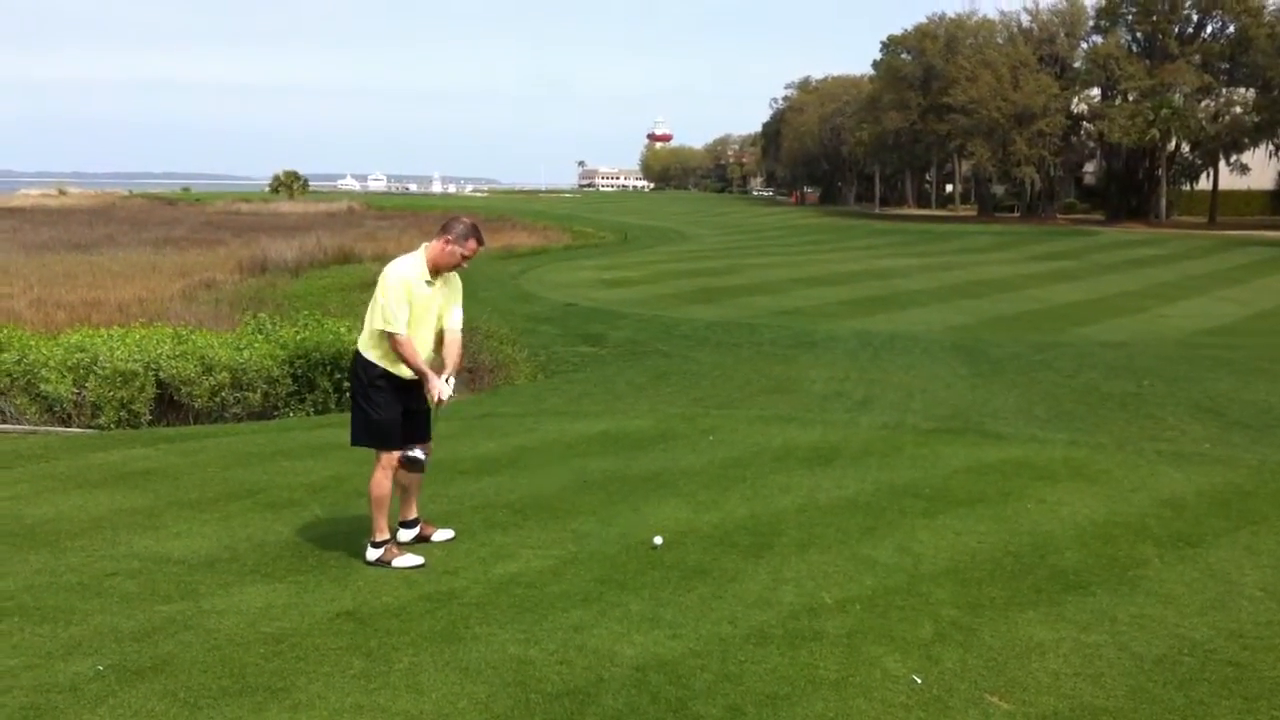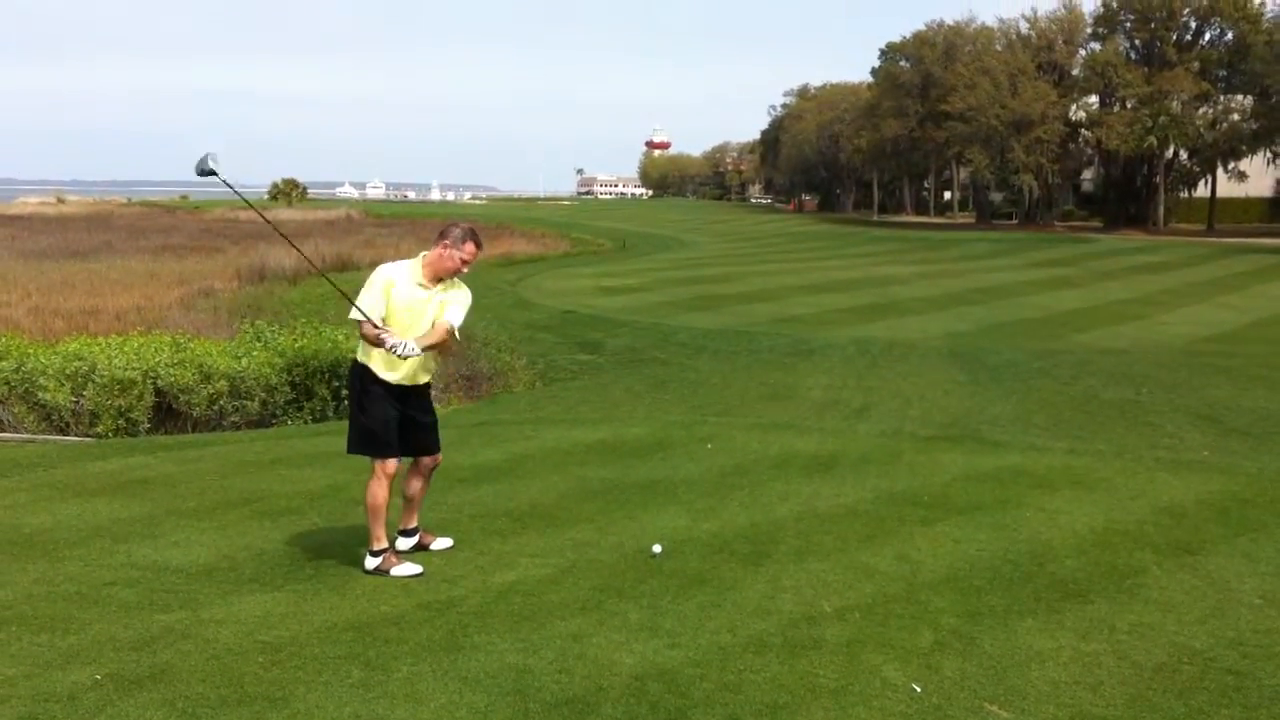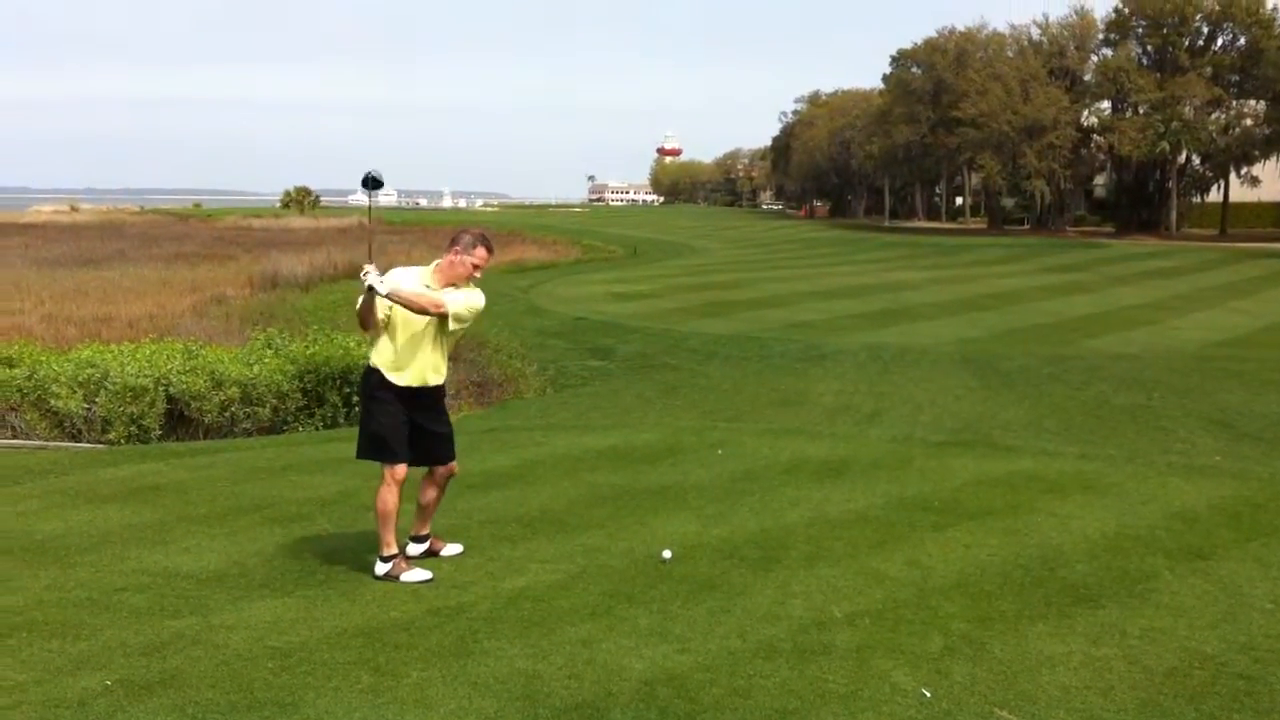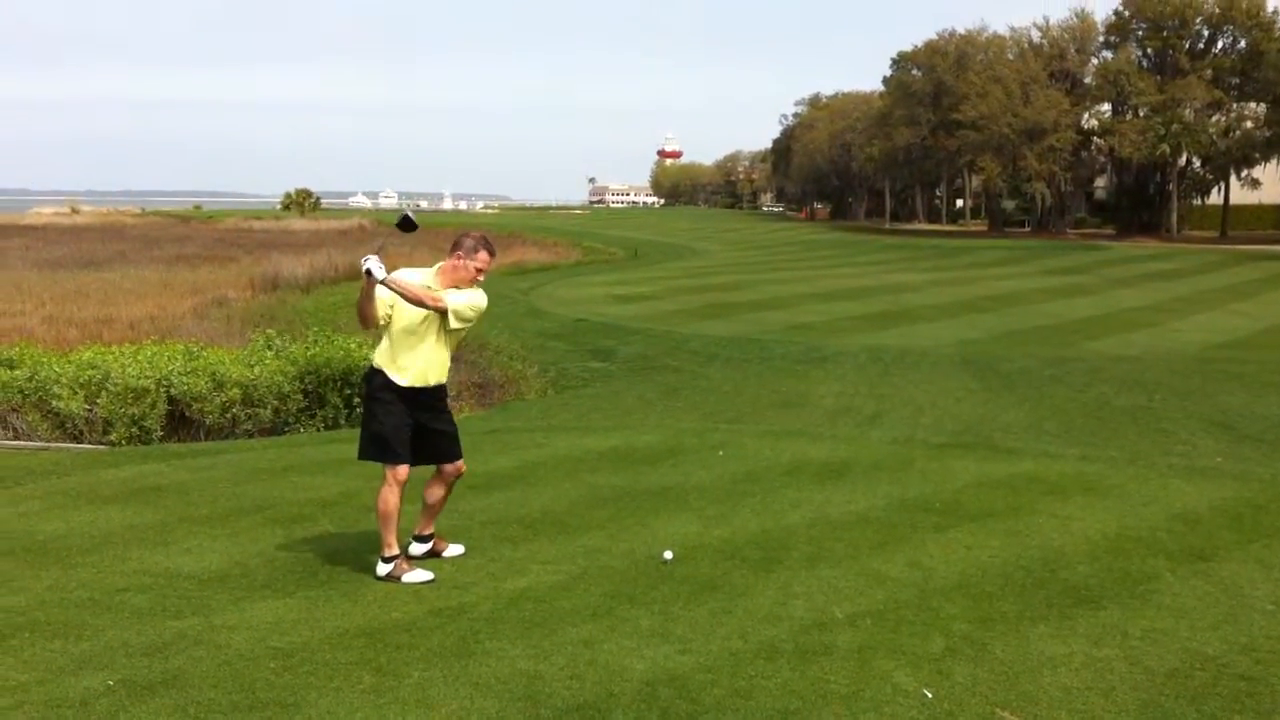
dt=0.2s
person 1, frame 1
left shoulder: (452, 283)
right shoulder: (400, 272)
left elbow: (453, 333)
right elbow: (395, 335)
left wrist: (447, 377)
right wrist: (429, 376)
left hip: (412, 378)
right hip: (377, 372)
left knee: (418, 449)
right knee: (389, 456)
left ankle: (409, 524)
right ankle: (379, 544)
person 1, frame 2
left shoulder: (459, 294)
right shoulder: (389, 274)
left elbow: (445, 331)
right elbow: (365, 327)
left wrist: (416, 345)
right wrist: (387, 339)
left hip: (415, 386)
right hip: (374, 381)
left knee: (428, 459)
right knee: (386, 466)
left ankle: (409, 533)
right ankle: (378, 552)
person 1, frame 3
left shoulder: (472, 298)
right shoulder: (401, 275)
left elbow: (432, 307)
right elbow: (367, 324)
left wrist: (385, 287)
right wrist: (371, 291)
left hip: (428, 392)
right hip: (385, 386)
left knee: (445, 468)
right knee: (395, 472)
left ankle: (420, 539)
right ankle: (388, 558)
person 1, frame 4
left shoulder: (474, 299)
right shoulder: (405, 277)
left elbow: (432, 302)
right elbow: (368, 320)
left wrist: (385, 278)
right wrist: (369, 283)
left hip: (431, 393)
right hip: (387, 387)
left knee: (452, 467)
right knee: (397, 473)
left ankle: (423, 537)
right ankle: (389, 559)
